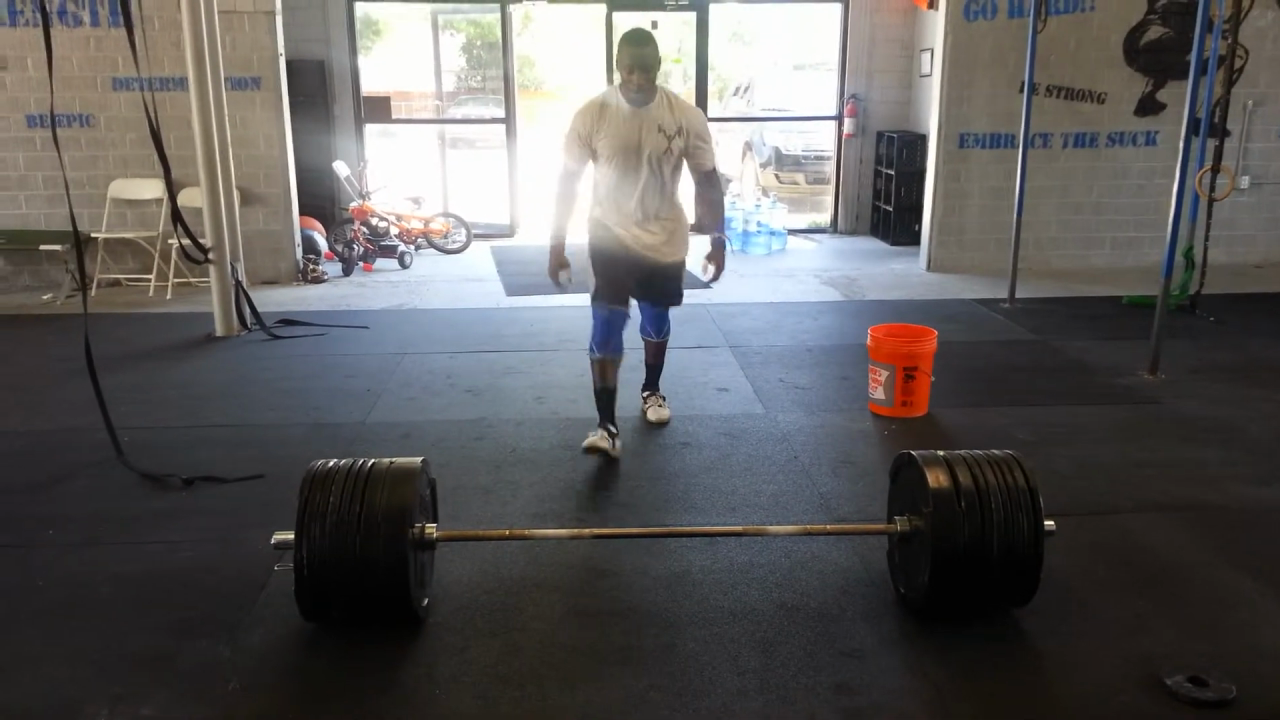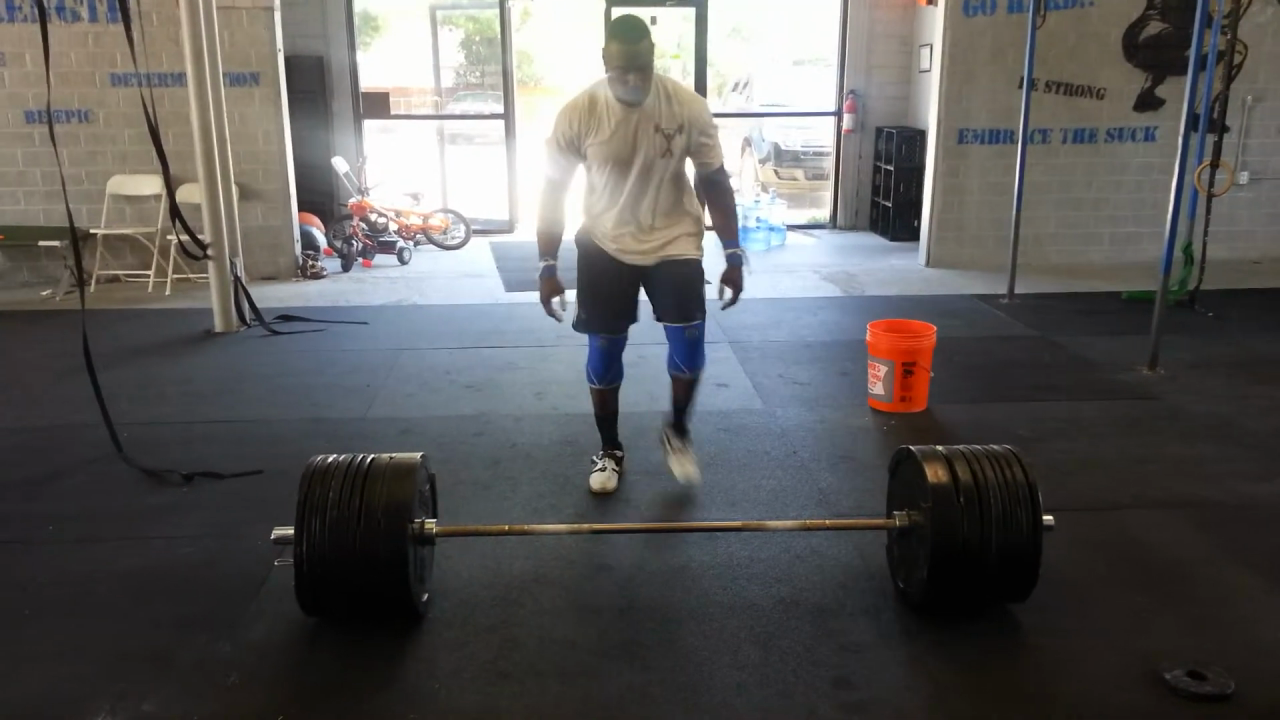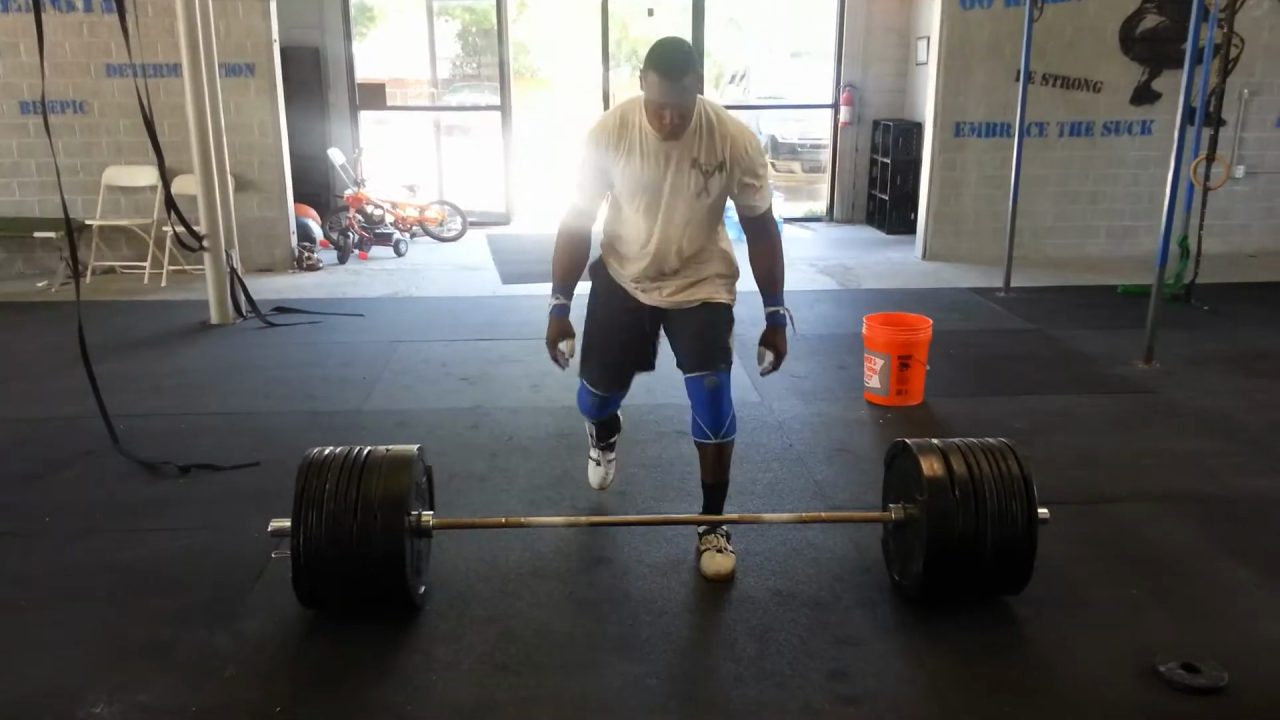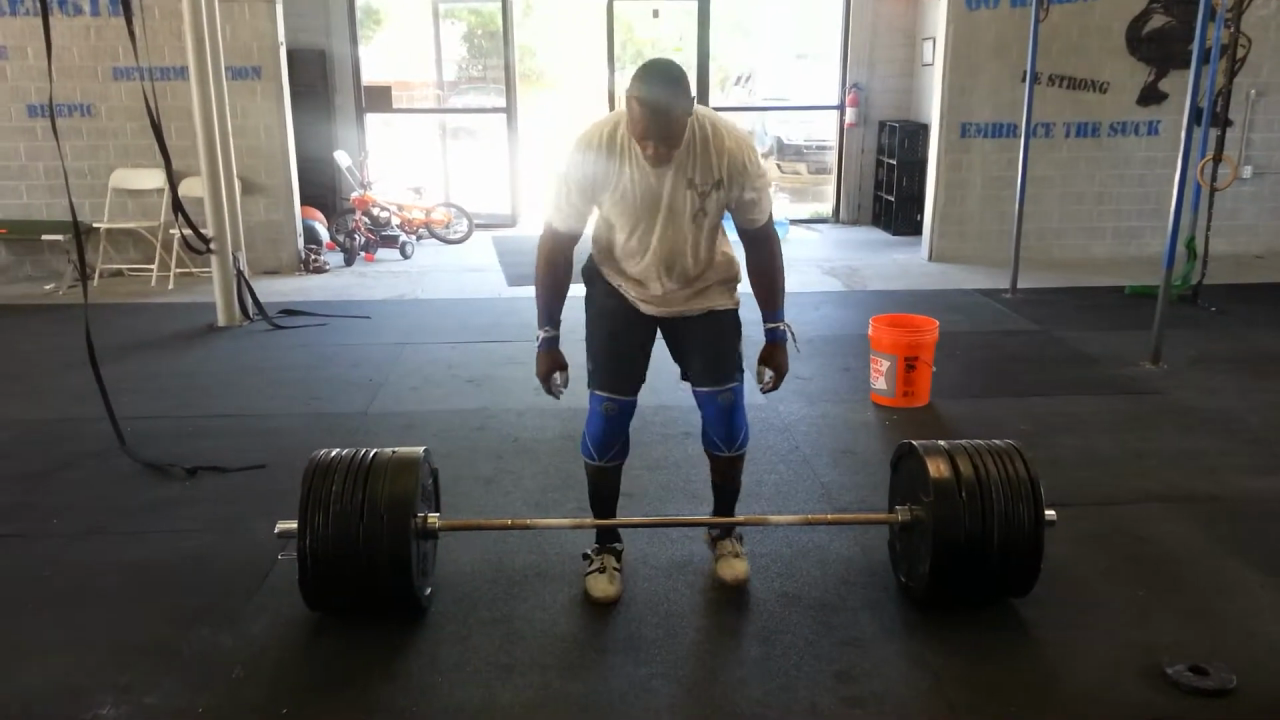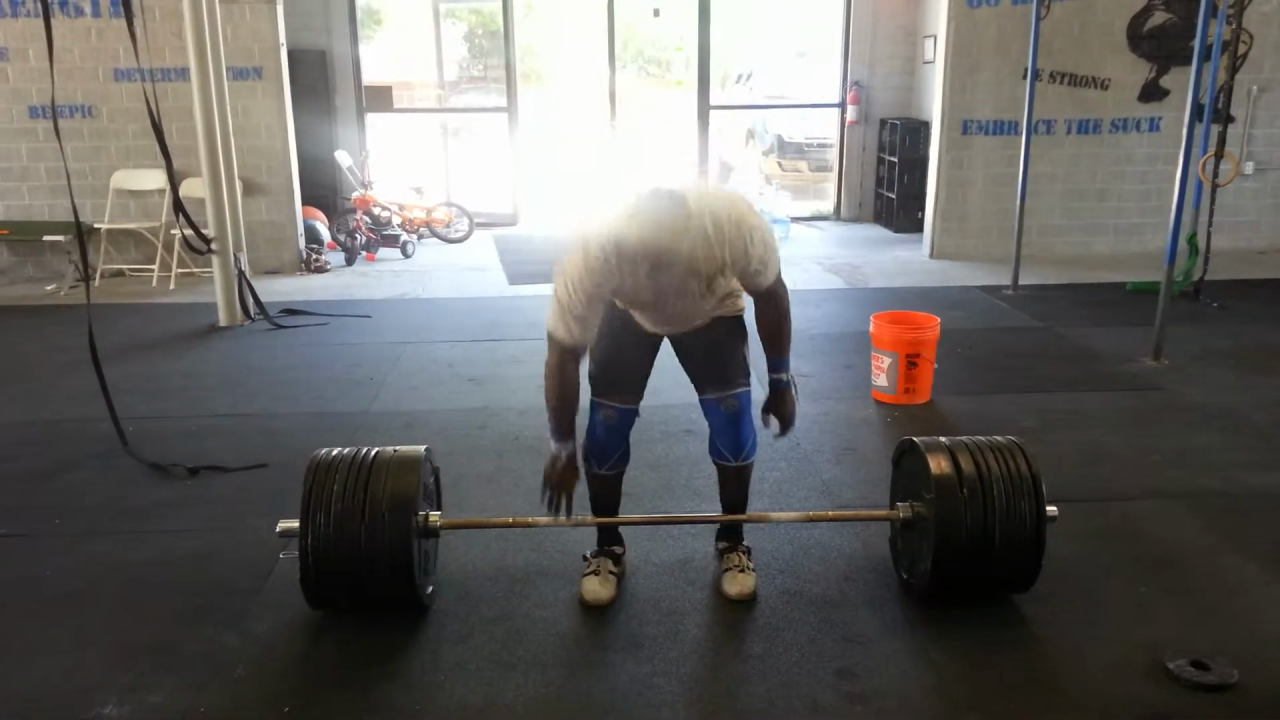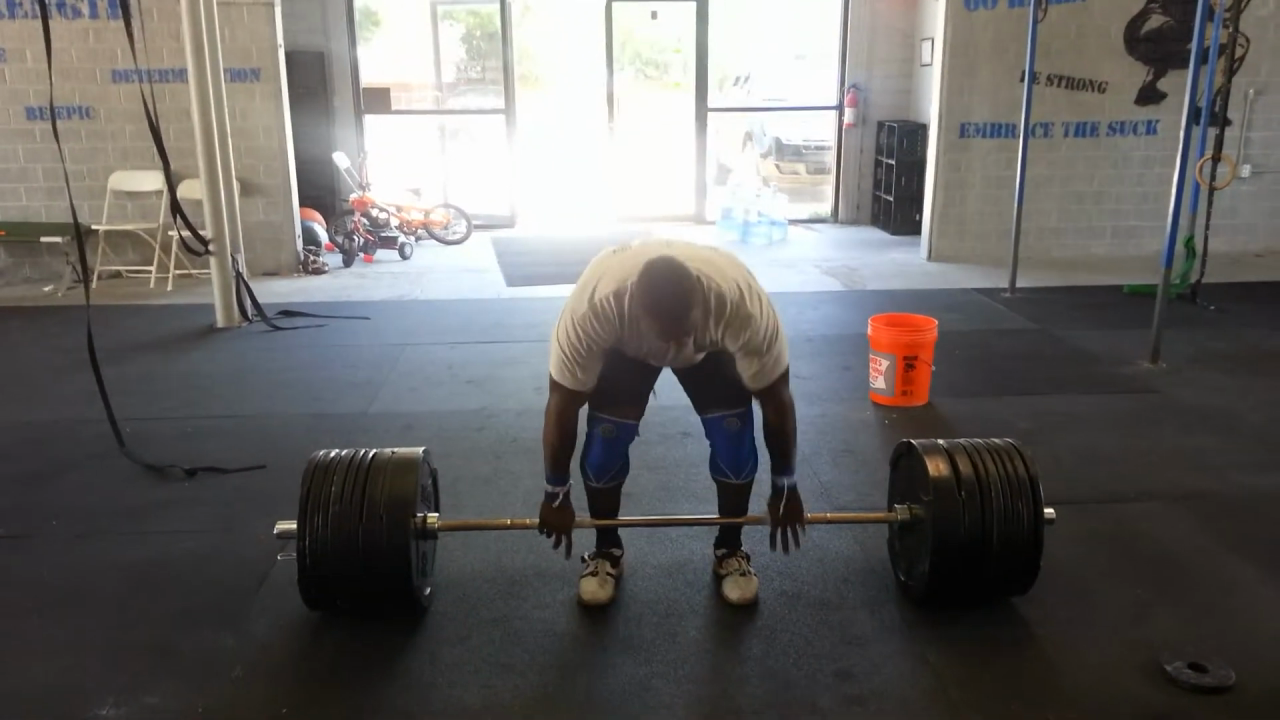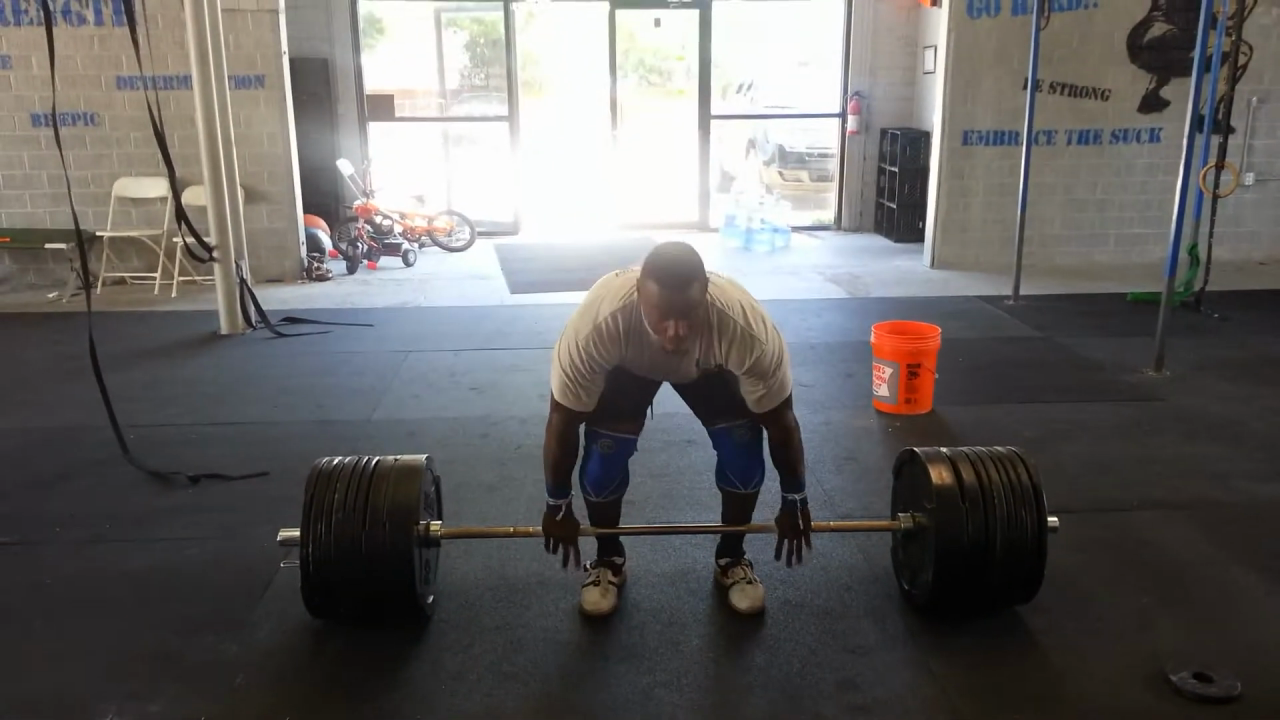
dt=0.4s
person 1, frame 1
left shoulder: (686, 116)
right shoulder: (593, 114)
left elbow: (707, 180)
right elbow: (569, 180)
left wrist: (717, 239)
right wrist: (556, 244)
left hip: (665, 234)
right hip: (611, 230)
left knee: (656, 318)
right knee: (609, 318)
left ankle: (651, 389)
right ankle: (607, 426)
person 1, frame 2
left shoulder: (687, 106)
right shoulder: (578, 113)
left elbow: (715, 181)
right elbow: (555, 189)
left wrist: (733, 254)
right wrist: (547, 266)
left hip: (674, 238)
right hip: (605, 243)
left knee: (688, 338)
right knee: (605, 348)
left ankle: (678, 432)
right ankle: (609, 449)
person 1, frame 3
left shoulder: (734, 139)
right shoulder: (610, 131)
left elbow: (760, 227)
right elbow: (578, 218)
left wrist: (775, 314)
right wrist: (559, 305)
left hip: (701, 281)
right hip: (622, 277)
left knee: (711, 396)
right knee: (596, 394)
left ankle: (713, 524)
right ankle: (606, 433)
person 1, frame 4
left shoulder: (731, 148)
right shoulder: (595, 147)
left elbow: (760, 239)
right elbow: (558, 242)
left wrist: (775, 332)
right wrist: (548, 337)
left hip: (705, 291)
right hip: (619, 289)
left knee: (724, 414)
right knee: (608, 416)
left ankle: (725, 532)
right ankle: (606, 545)
person 1, frame 5
left shoulder: (737, 223)
right shoulder: (594, 253)
left elbow: (770, 295)
right elbow: (564, 356)
left wrist: (780, 381)
right wrist: (561, 448)
left hip: (712, 310)
right hip: (626, 314)
left knee: (733, 420)
right knee: (607, 423)
left ankle: (732, 545)
right ankle: (607, 548)
person 1, frame 6
left shoulder: (741, 302)
right shoulder: (594, 305)
left elbow: (775, 399)
right elbow: (563, 403)
left wrist: (784, 486)
right wrist: (556, 493)
left hip: (712, 345)
right hip: (625, 347)
left knee: (734, 437)
right knee: (606, 438)
left ankle: (729, 550)
right ankle: (606, 551)
person 1, frame 7
left shoulder: (746, 326)
right shoulder: (596, 324)
left elbow: (779, 420)
right elbow: (563, 420)
left wrist: (794, 502)
right wrist: (557, 506)
left hip: (711, 365)
right hip: (627, 366)
left knee: (743, 450)
right knee: (604, 455)
left ankle: (731, 558)
right ankle: (608, 559)
